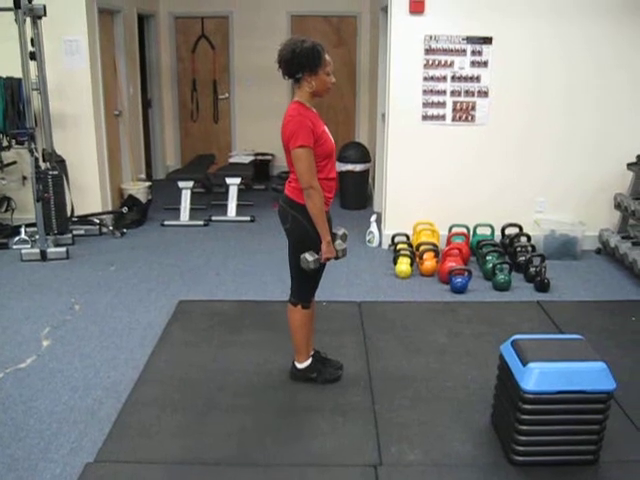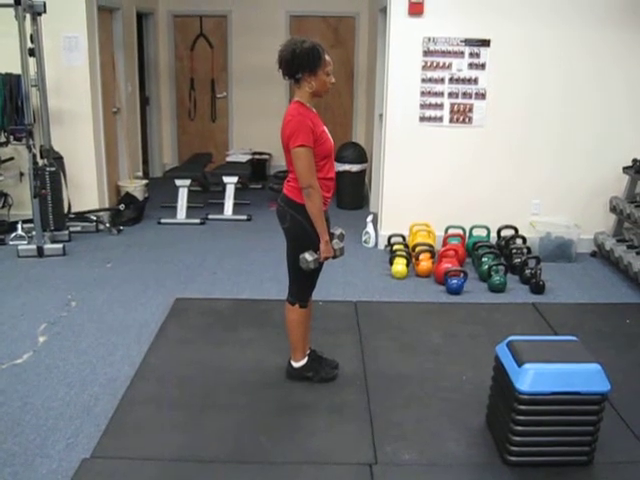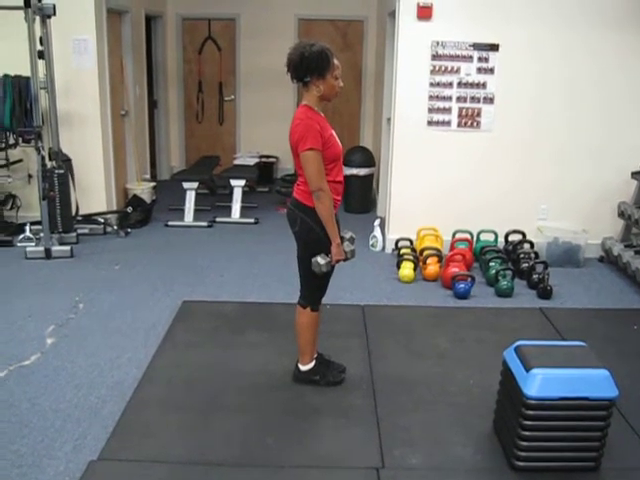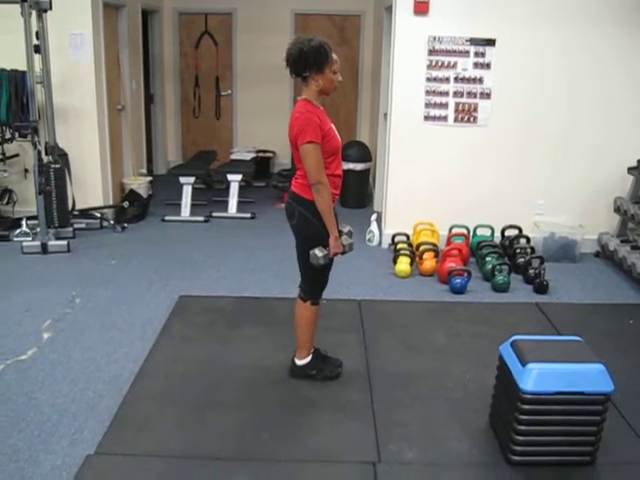
dt=1s
person 1, frame 1
left shoulder: (306, 113)
right shoulder: (300, 119)
right elbow: (309, 186)
left wrist: (326, 226)
right wrist: (325, 237)
left hip: (307, 210)
right hip: (302, 214)
left knee: (308, 290)
right knee: (302, 292)
left ankle: (308, 354)
right ankle: (302, 365)
person 1, frame 2
left shoulder: (306, 113)
right shoulder: (300, 120)
right elbow: (309, 186)
left wrist: (323, 226)
right wrist: (323, 236)
left hip: (304, 210)
right hip: (301, 213)
left knee: (305, 289)
right knee: (300, 291)
left ankle: (305, 353)
right ankle: (298, 364)
person 1, frame 3
left shoulder: (314, 117)
right shoulder: (308, 123)
right elbow: (318, 189)
left wrist: (333, 232)
right wrist: (335, 239)
left hip: (313, 213)
right hip: (311, 216)
left knee: (314, 292)
right knee: (311, 294)
left ankle: (311, 357)
right ankle: (305, 367)
person 1, frame 4
left shoulder: (313, 110)
right shoulder: (308, 116)
right elbow: (318, 181)
left wrist: (331, 225)
right wrist: (333, 232)
left hip: (311, 206)
right hip: (310, 209)
left knee: (313, 285)
right knee: (313, 286)
left ankle: (308, 351)
right ankle: (302, 361)
